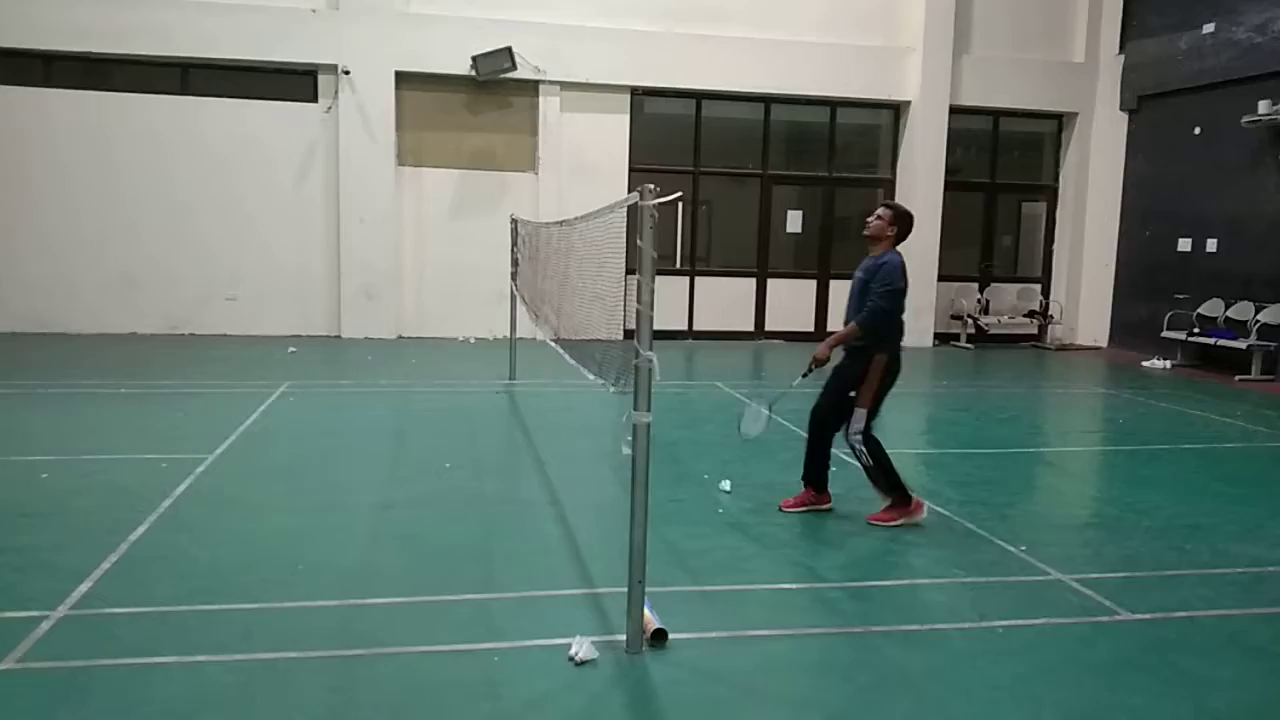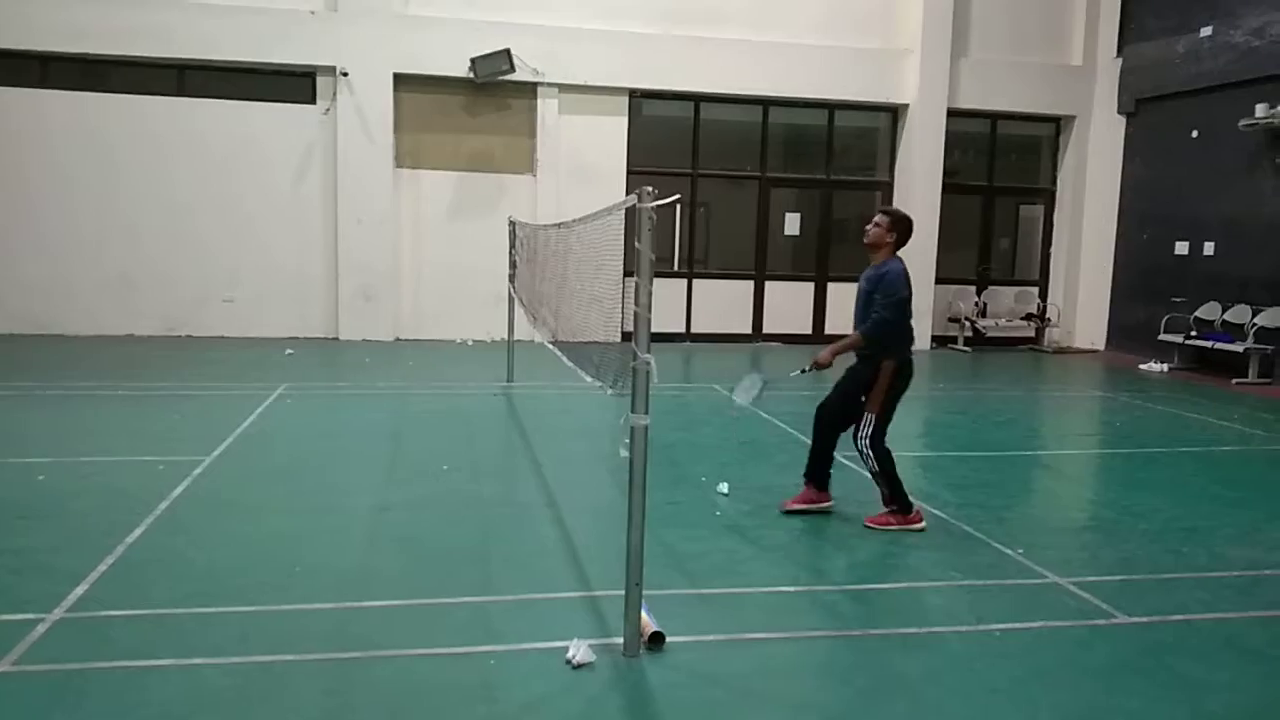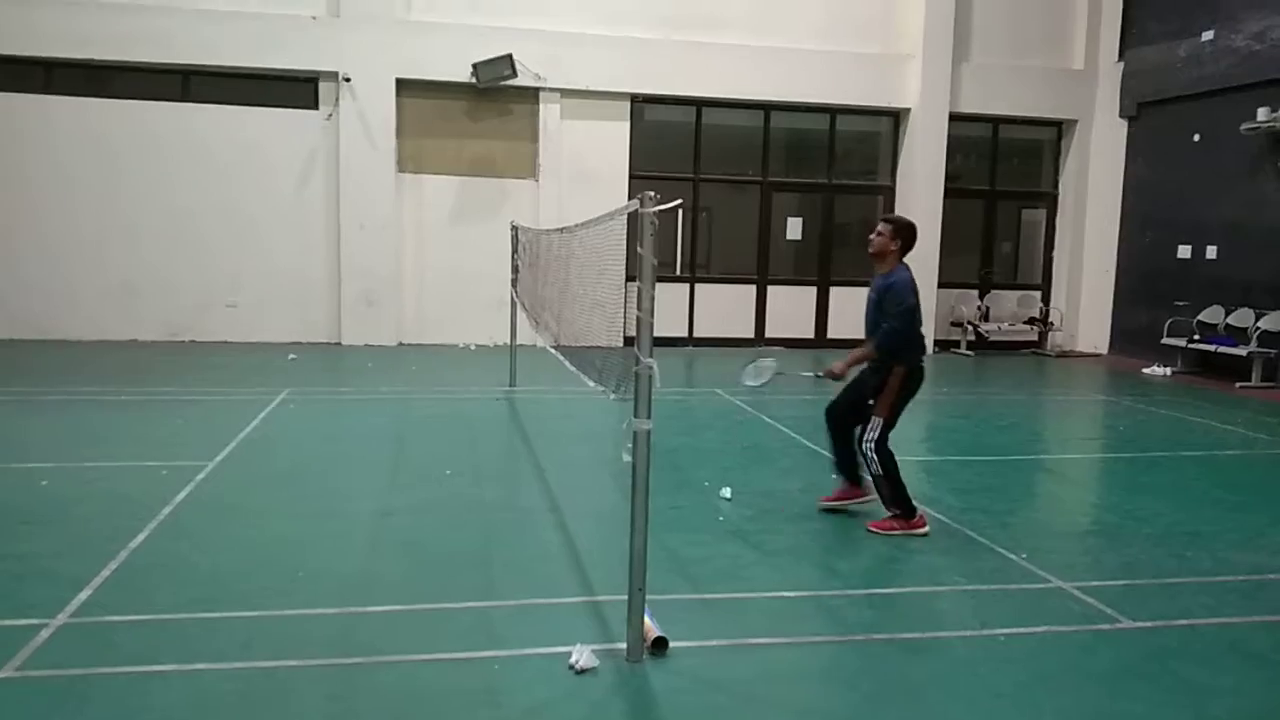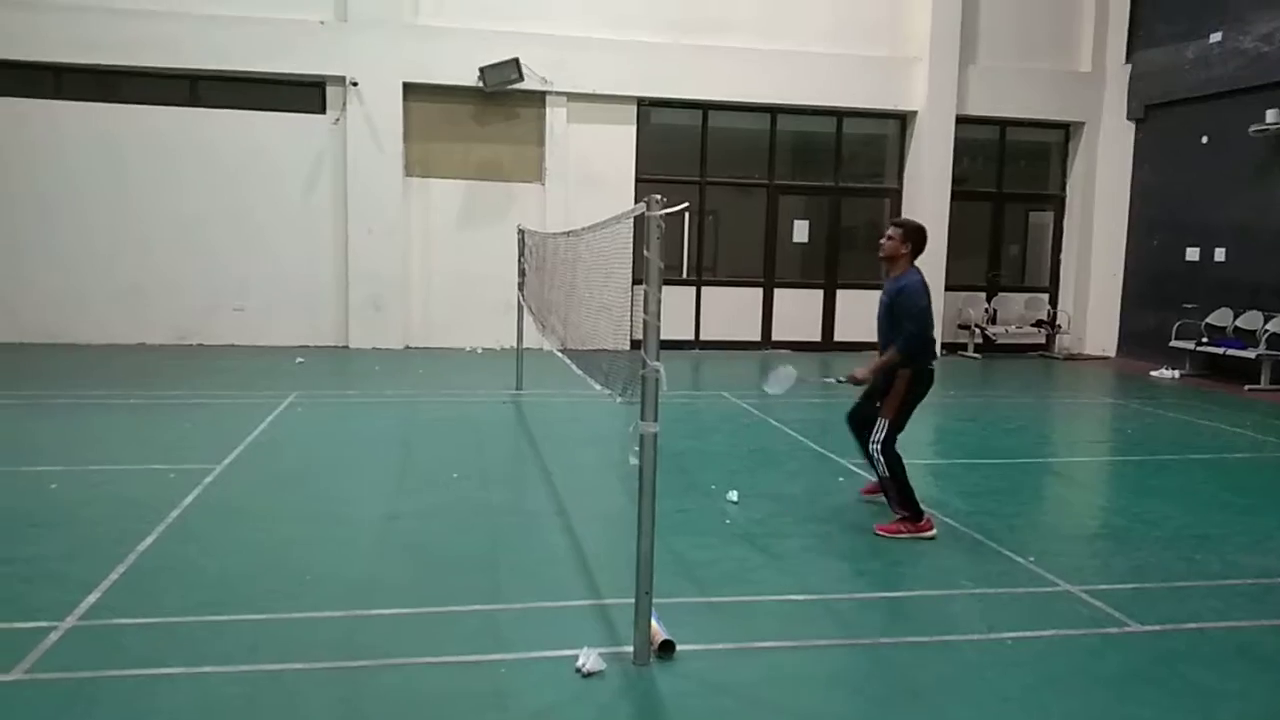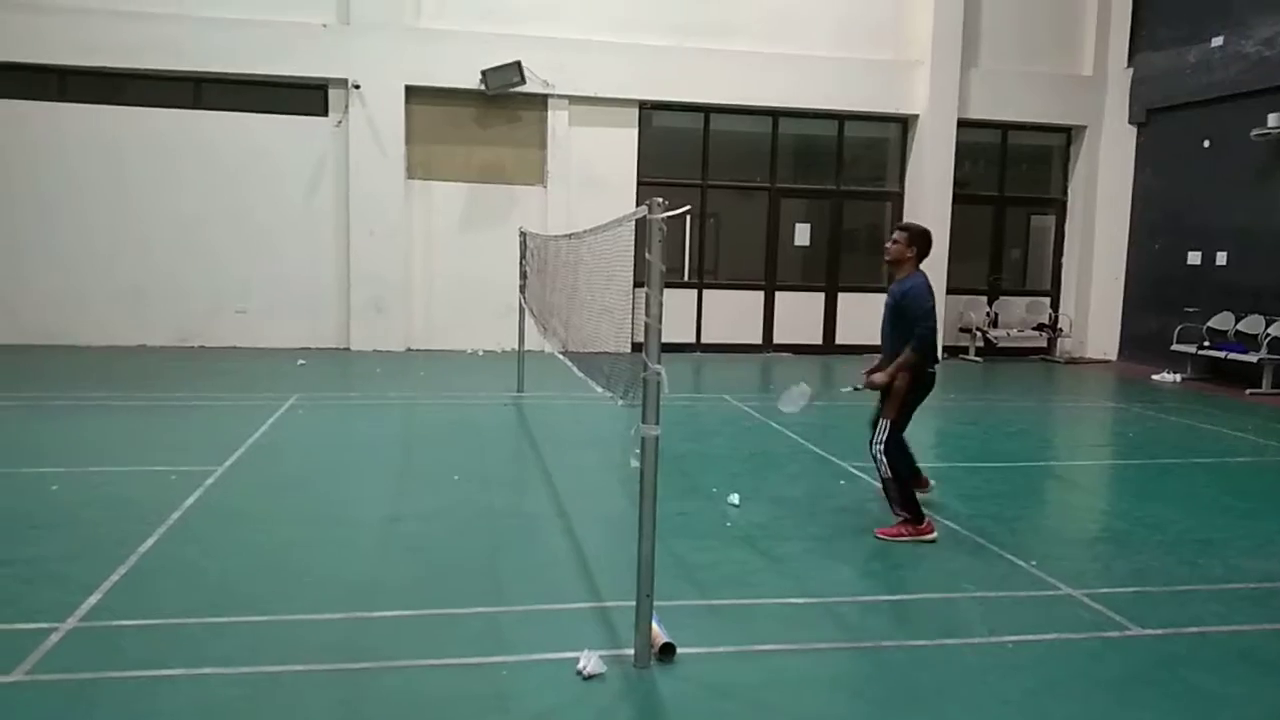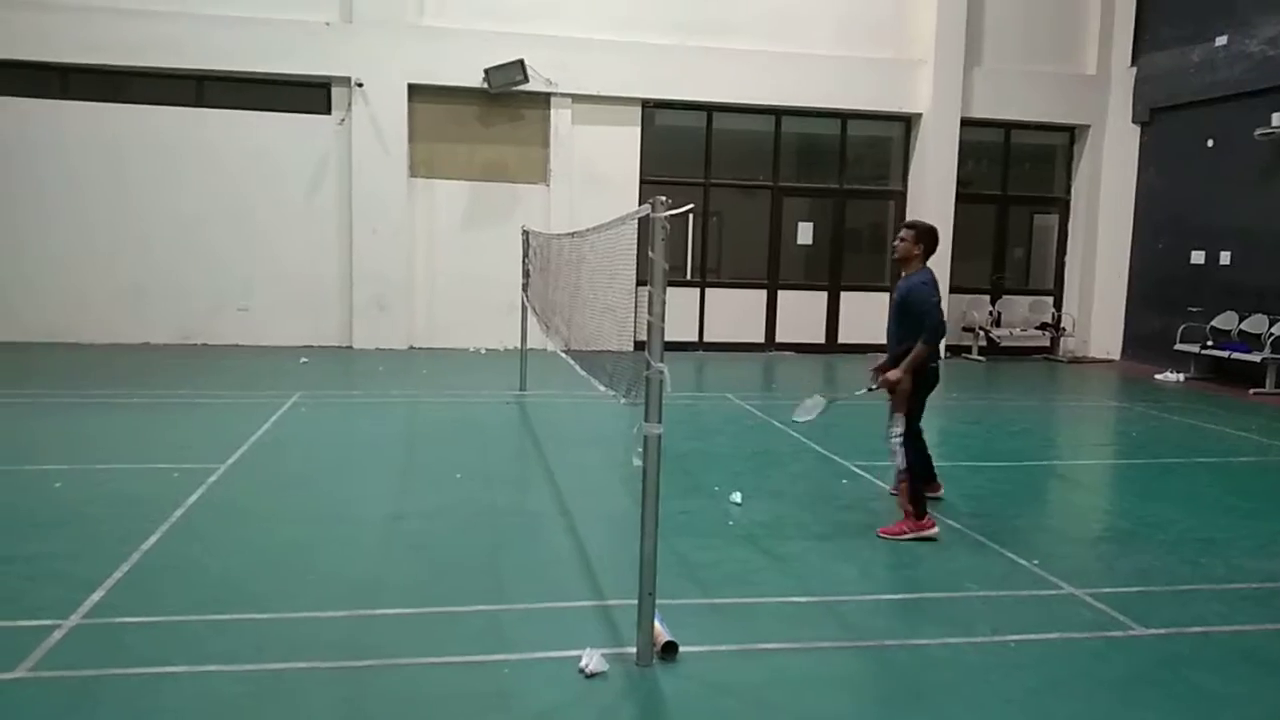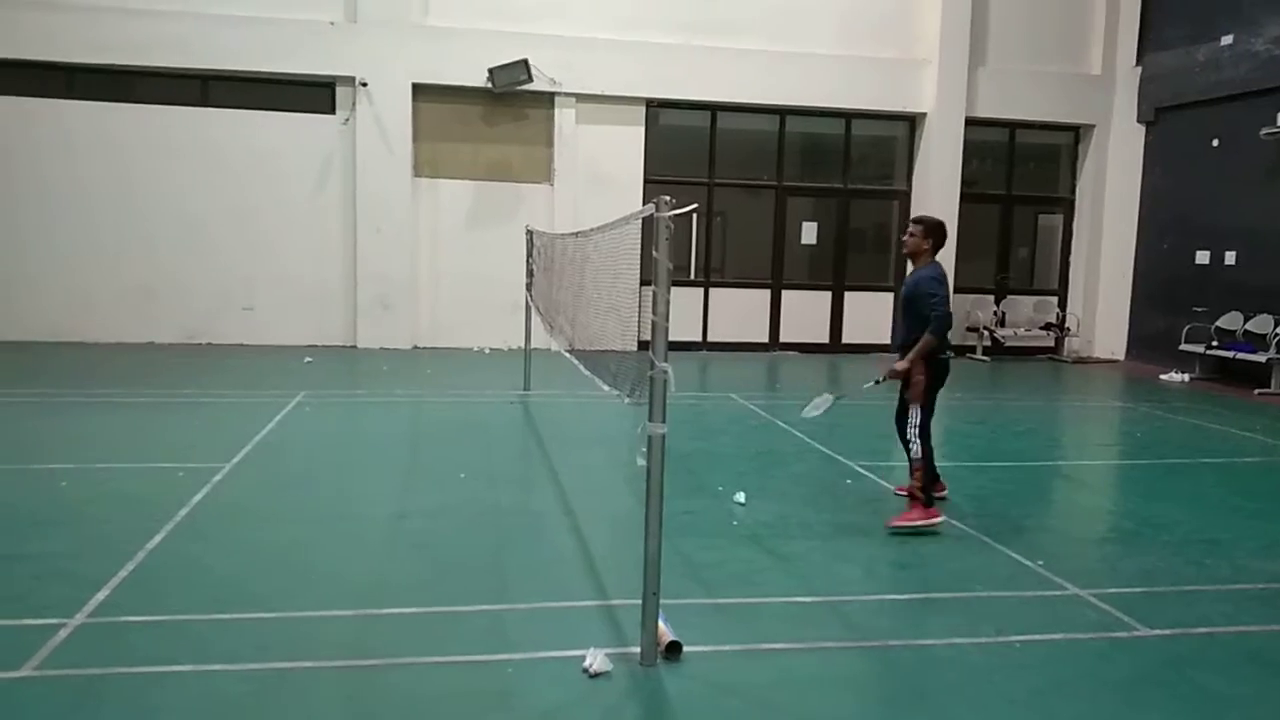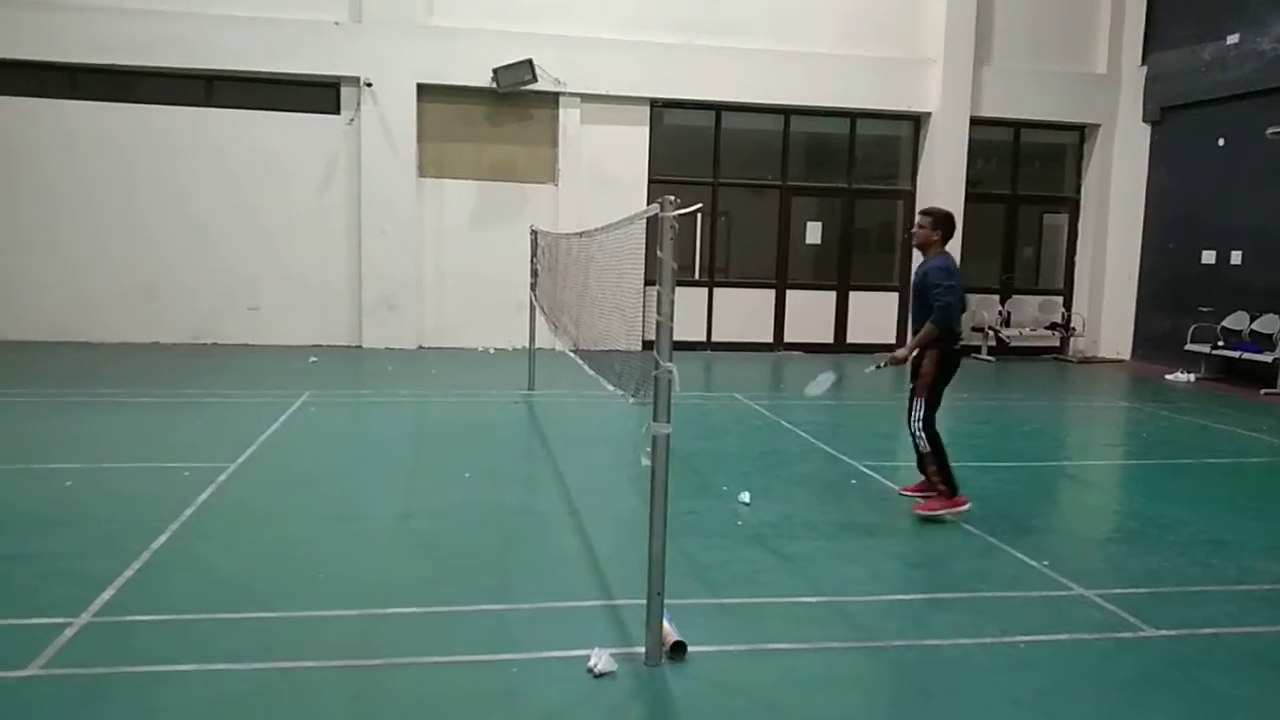
dt=0.1s
person 1, frame 1
left shoulder: (889, 266)
right shoulder: (871, 262)
left elbow: (872, 318)
left wrist: (829, 345)
right wrist: (836, 344)
left hip: (876, 359)
right hip: (857, 356)
left knee: (859, 432)
right knee: (822, 418)
left ankle: (904, 503)
right ankle: (815, 491)
person 1, frame 2
left shoulder: (892, 274)
right shoulder: (875, 270)
left elbow: (878, 327)
left wrist: (832, 350)
right wrist: (838, 350)
left hip: (887, 366)
right hip: (869, 361)
left knee: (867, 438)
right knee: (827, 416)
left ankle: (904, 511)
right ankle: (817, 489)
person 1, frame 3
left shoulder: (898, 283)
right shoulder: (882, 278)
left elbow: (890, 337)
left wrist: (847, 363)
right wrist: (855, 362)
left hip: (901, 371)
right hip: (882, 367)
left knee: (871, 440)
right knee: (837, 415)
left ankle: (907, 516)
right ankle: (853, 486)
person 1, frame 4
left shoulder: (910, 286)
right shoulder: (895, 281)
left elbow: (911, 340)
left wrist: (871, 369)
right wrist: (877, 367)
left hip: (910, 374)
right hip: (896, 370)
left knee: (879, 443)
right knee: (858, 419)
left ankle: (915, 520)
right ankle: (888, 481)
person 1, frame 5
left shoulder: (914, 288)
right shoulder: (901, 283)
left elbow: (922, 342)
left wrist: (888, 372)
right wrist: (882, 364)
left hip: (910, 376)
right hip: (901, 373)
left knee: (883, 444)
right knee: (887, 430)
left ankle: (915, 523)
right ankle: (915, 480)
person 1, frame 6
left shoulder: (919, 284)
right shoulder: (910, 281)
left elbow: (933, 333)
left wrist: (901, 370)
right wrist: (889, 361)
left hip: (916, 371)
right hip: (909, 368)
left knee: (899, 438)
right knee: (906, 428)
left ankle: (917, 518)
right ankle: (927, 482)
person 1, frame 7
left shoulder: (927, 278)
right shoulder: (924, 274)
left elbow: (940, 325)
left wrist: (909, 361)
right wrist: (906, 358)
left hip: (926, 364)
right hip: (922, 362)
left knee: (914, 429)
right knee: (908, 422)
left ankle: (925, 507)
right ankle: (930, 482)
person 1, frame 8
left shoulder: (936, 268)
right shoulder: (937, 264)
left elbow: (943, 315)
right elbow: (957, 307)
left wrist: (909, 348)
left hip: (938, 352)
right hip: (935, 351)
left knee: (918, 420)
right knee: (921, 416)
left ankle: (948, 495)
right ankle: (932, 478)
